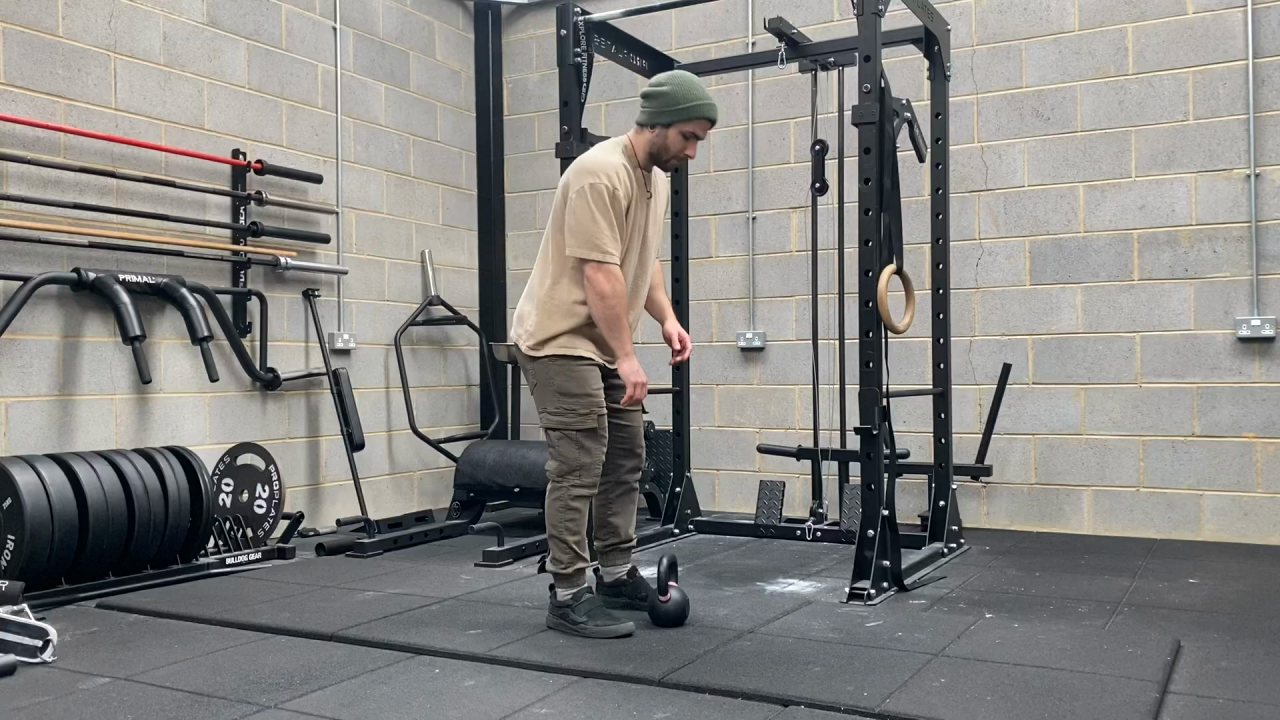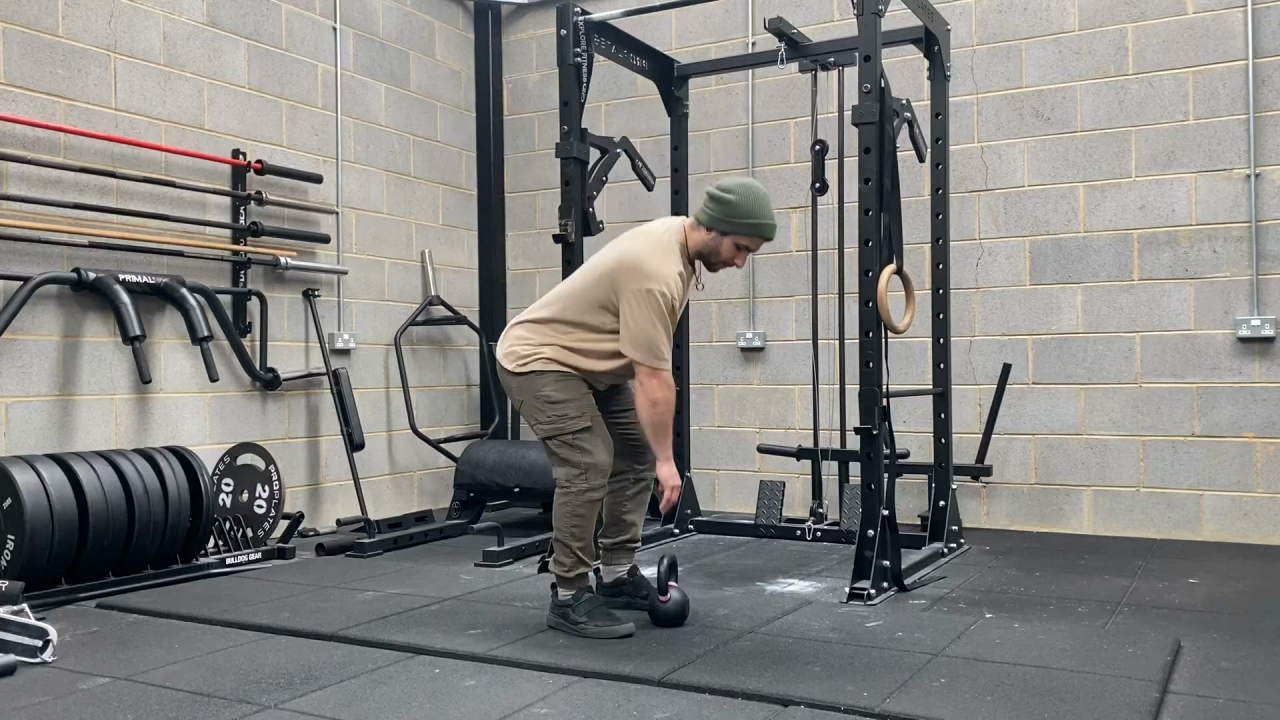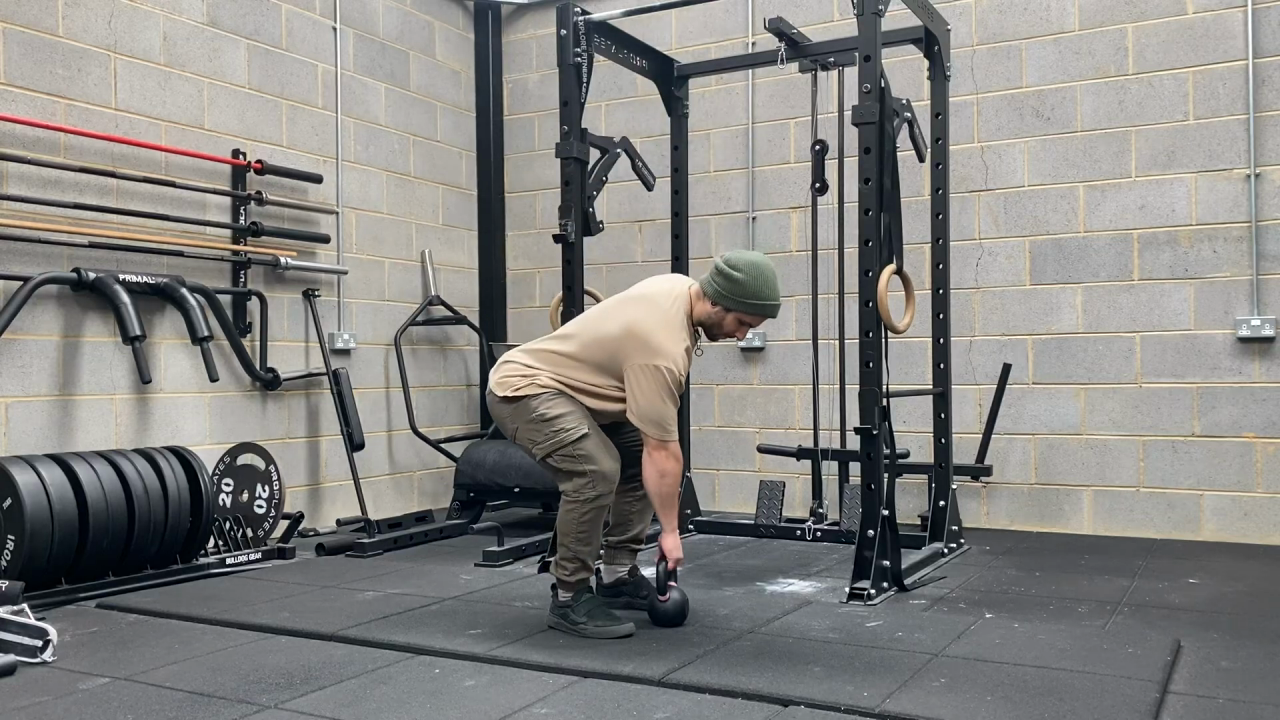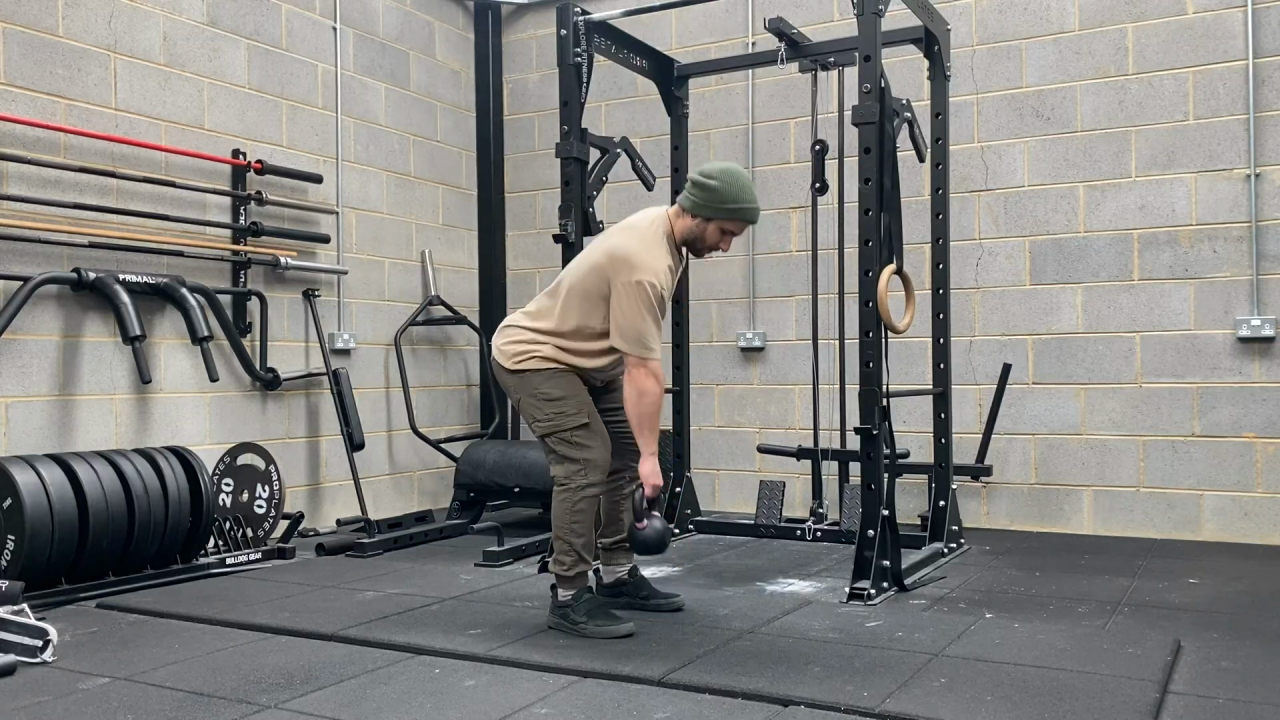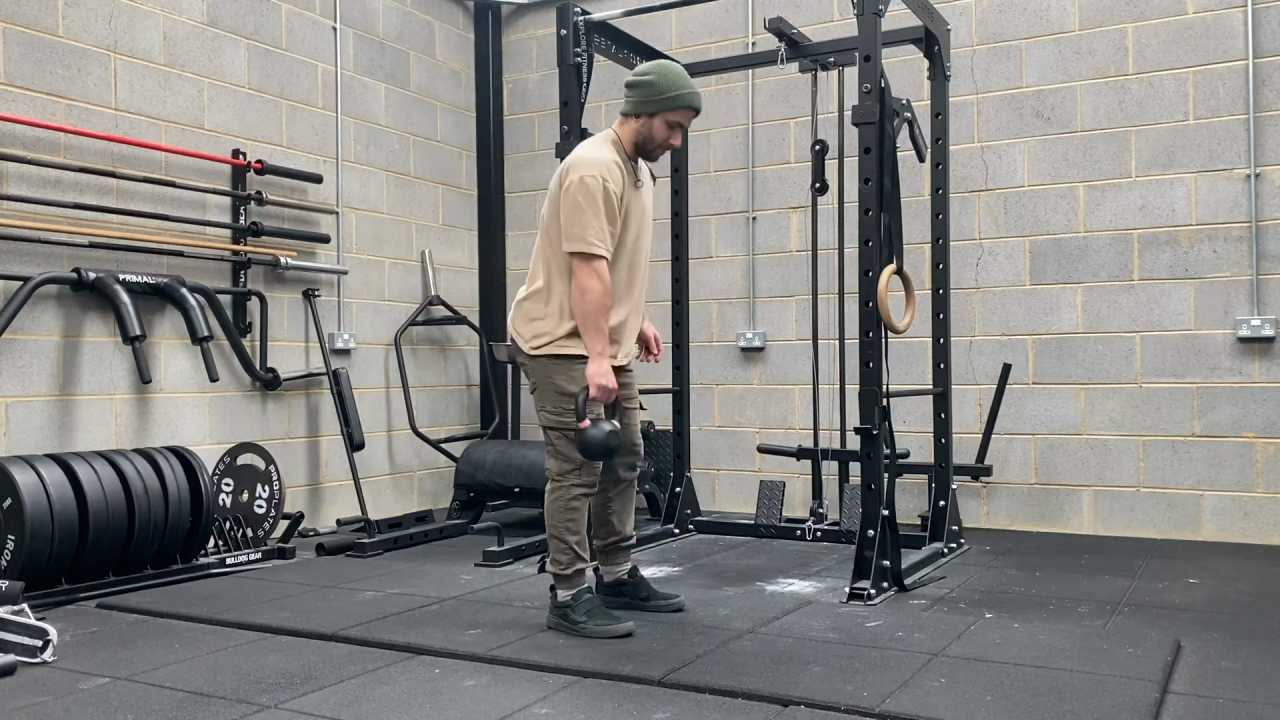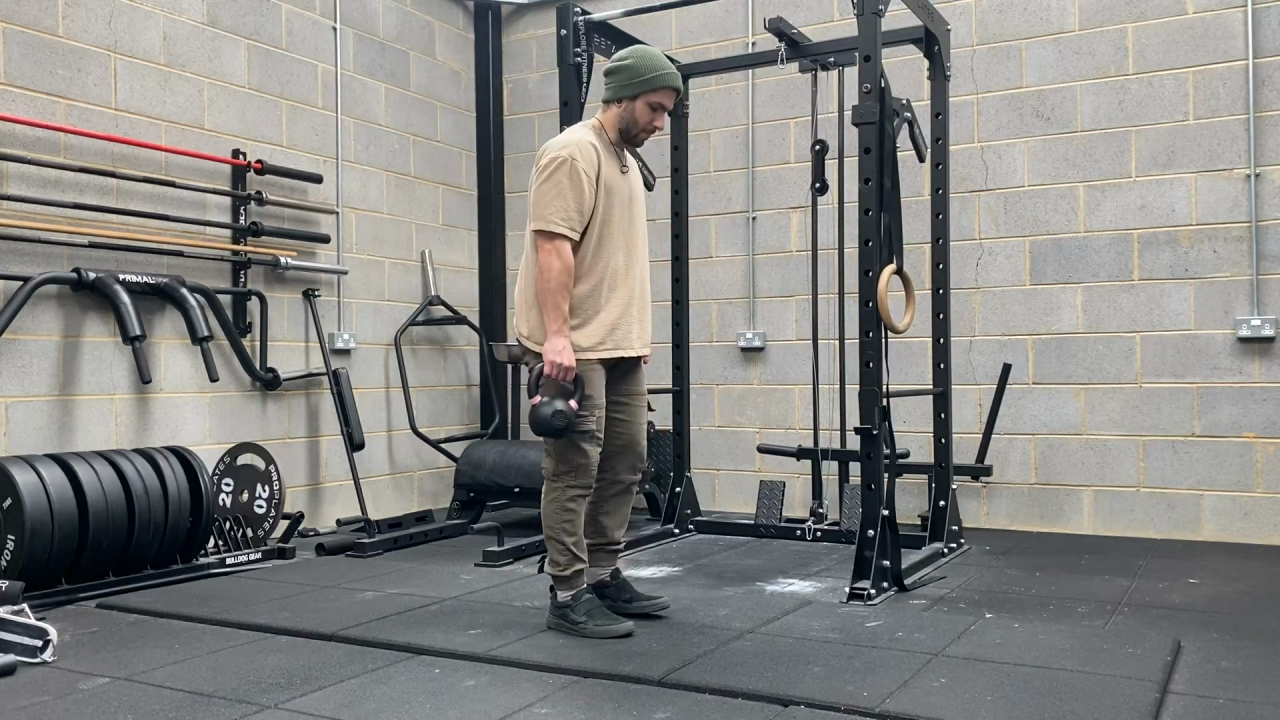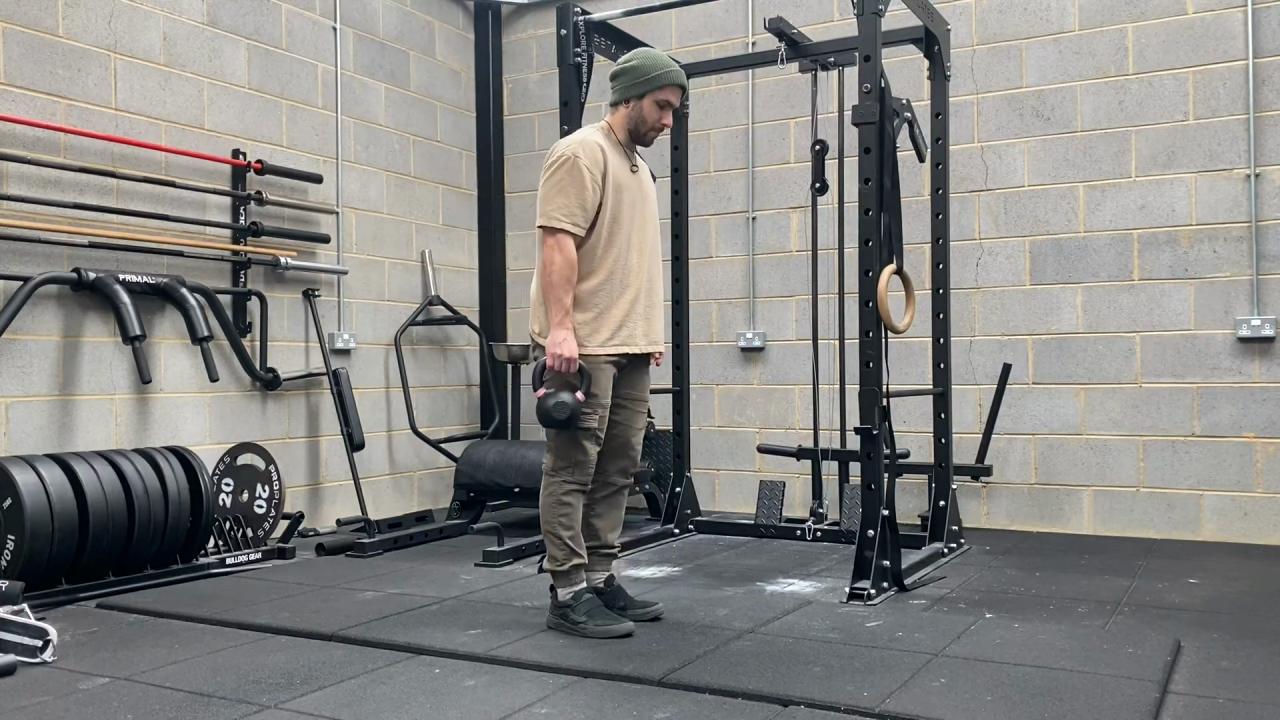
dt=0.4s
person 1, frame 1
left shoulder: (655, 179)
right shoulder: (602, 173)
right elbow: (599, 275)
left wrist: (668, 319)
right wrist: (627, 358)
left hip: (601, 341)
right hip: (561, 339)
left knee: (626, 460)
right knee: (578, 464)
left ankle: (616, 575)
right ankle: (567, 595)
person 1, frame 2
left shoulder: (679, 235)
right shoulder: (656, 275)
right elbow: (653, 381)
right wrist: (666, 462)
left hip: (587, 359)
right hip: (535, 357)
left knee: (637, 457)
right knee: (588, 464)
left ankle: (616, 574)
right ankle: (569, 595)
person 1, frame 3
left shoulder: (682, 288)
right shoulder: (662, 349)
right elbow: (663, 451)
right wrist: (670, 532)
left hip: (563, 381)
right hip: (523, 388)
left knee: (640, 459)
right knee: (596, 471)
left ankle: (617, 575)
right ankle: (570, 597)
person 1, frame 4
left shoulder: (664, 232)
right shoulder: (646, 263)
right elbow: (641, 370)
right wrist: (649, 458)
left hip: (581, 354)
right hip: (533, 355)
left knee: (623, 461)
right knee: (586, 463)
left ankle: (616, 576)
right ankle: (569, 596)
person 1, frame 5
left shoulder: (636, 168)
right shoulder: (595, 168)
right elbow: (587, 270)
left wrist: (639, 321)
right wrist: (598, 358)
left hip: (606, 343)
right hip: (560, 345)
left knee: (621, 459)
right knee: (578, 467)
left ankle: (617, 576)
right ankle: (569, 596)
person 1, frame 6
left shoulder: (624, 161)
right shoulder: (574, 154)
right elbow: (554, 248)
left wrist: (635, 331)
right wrist: (556, 336)
left hip: (620, 345)
right hip: (573, 347)
left knee: (625, 463)
right knee: (574, 470)
left ankle: (602, 577)
right ankle: (569, 596)
person 1, frame 7
left shoulder: (636, 166)
right shoulder: (582, 153)
right elbow: (558, 243)
left wrist: (650, 329)
right wrist: (559, 328)
left hip: (628, 344)
right hip: (581, 342)
left knee: (617, 468)
right knee: (573, 467)
left ankle: (597, 579)
right ankle: (568, 594)
